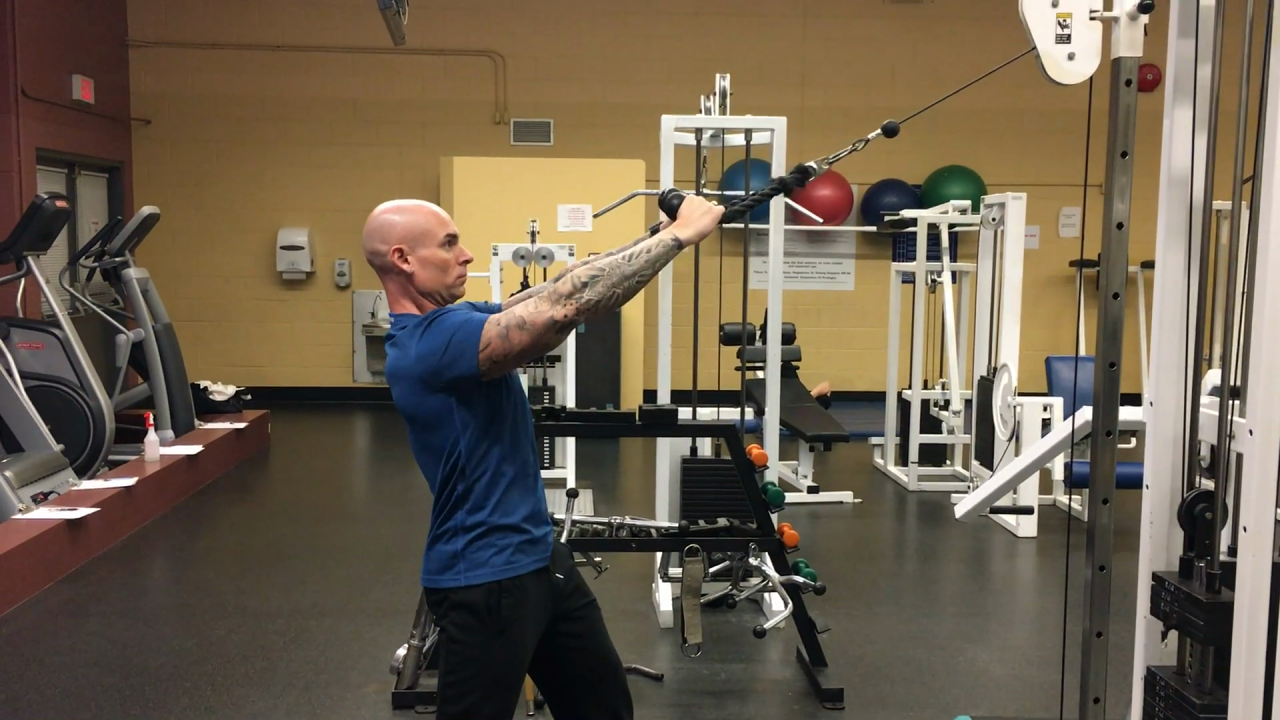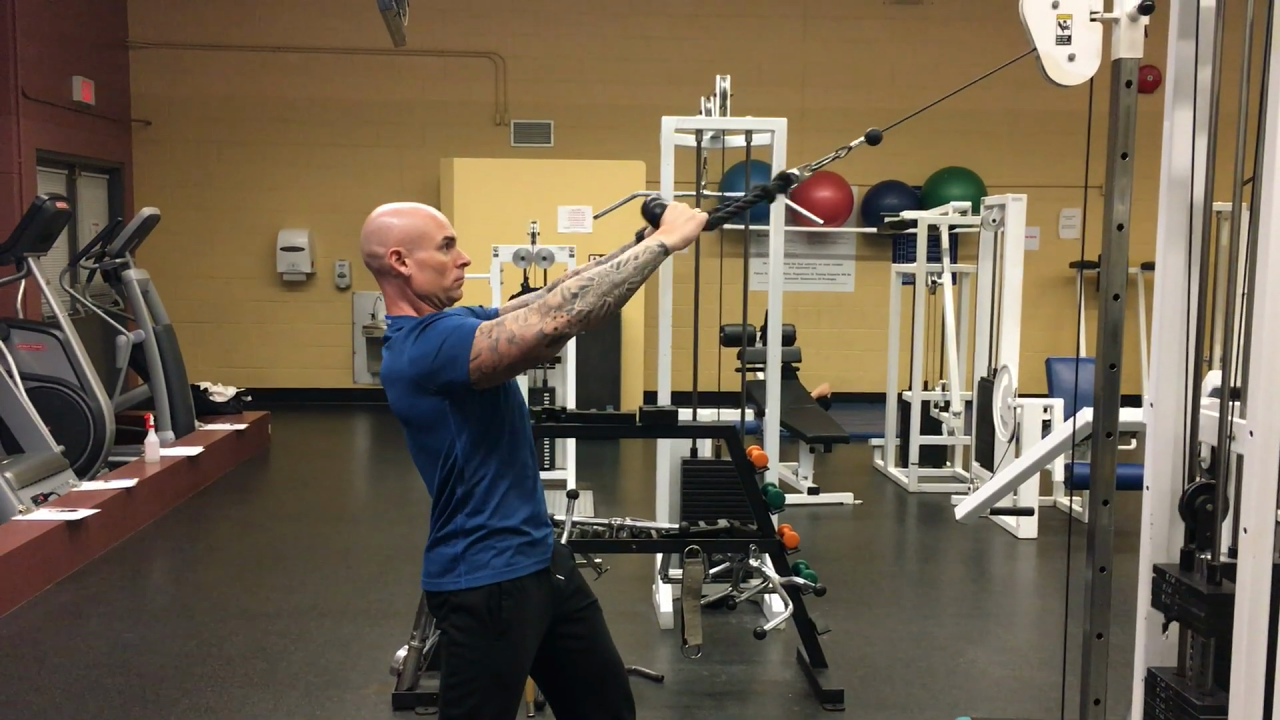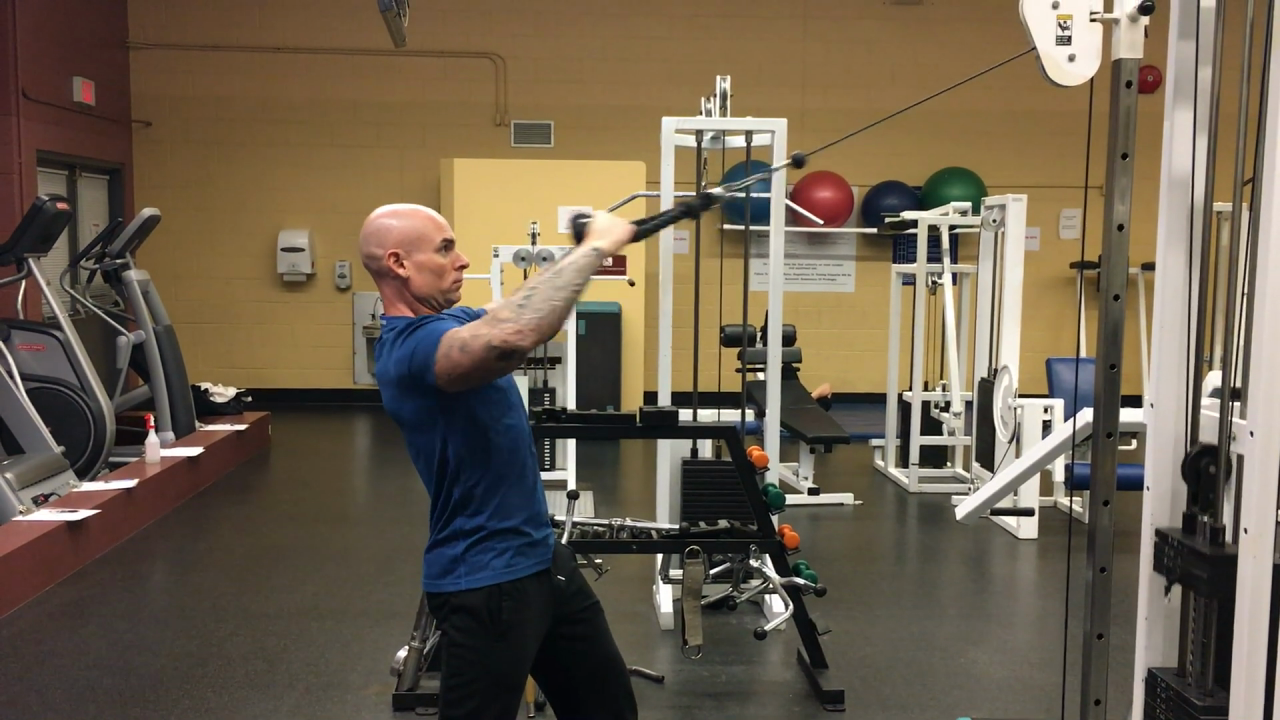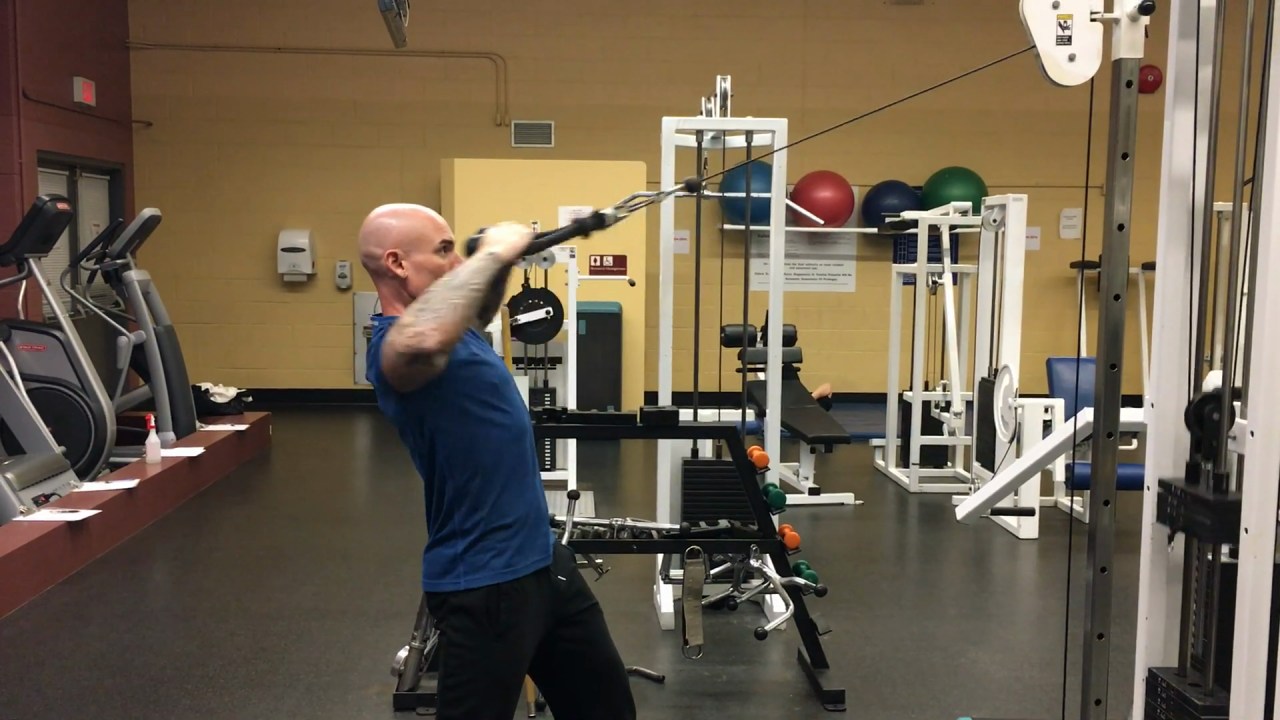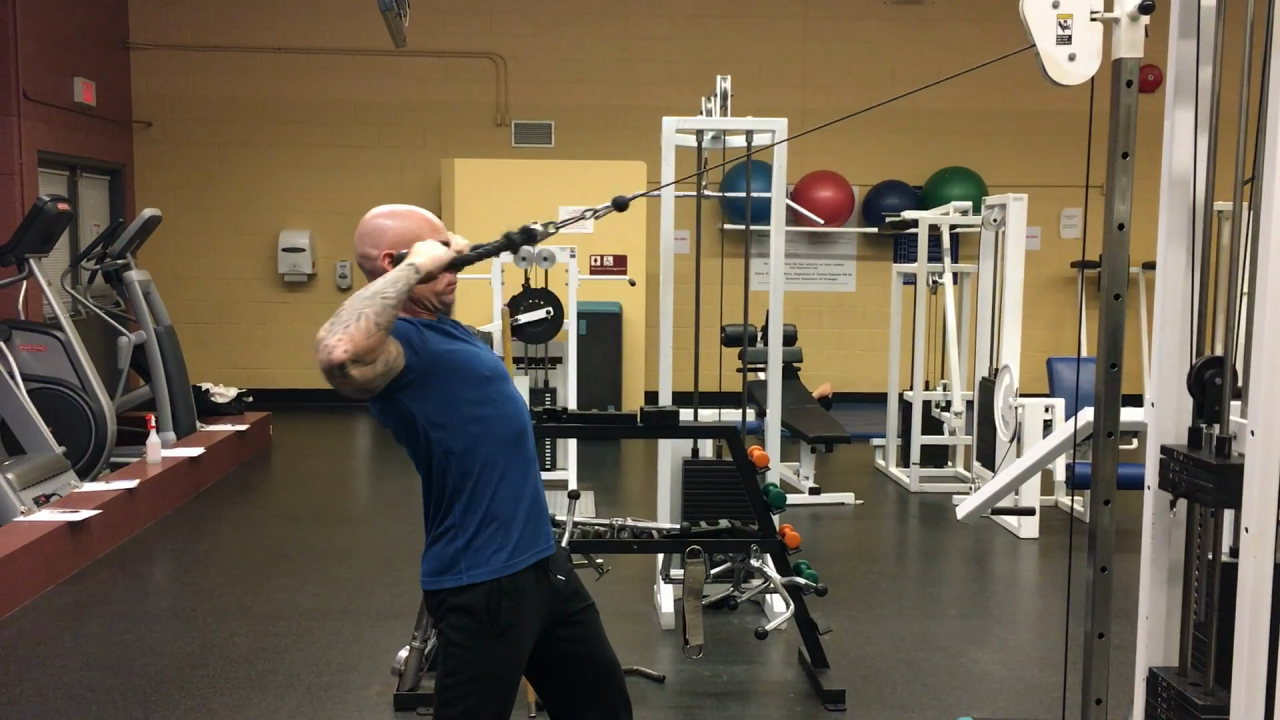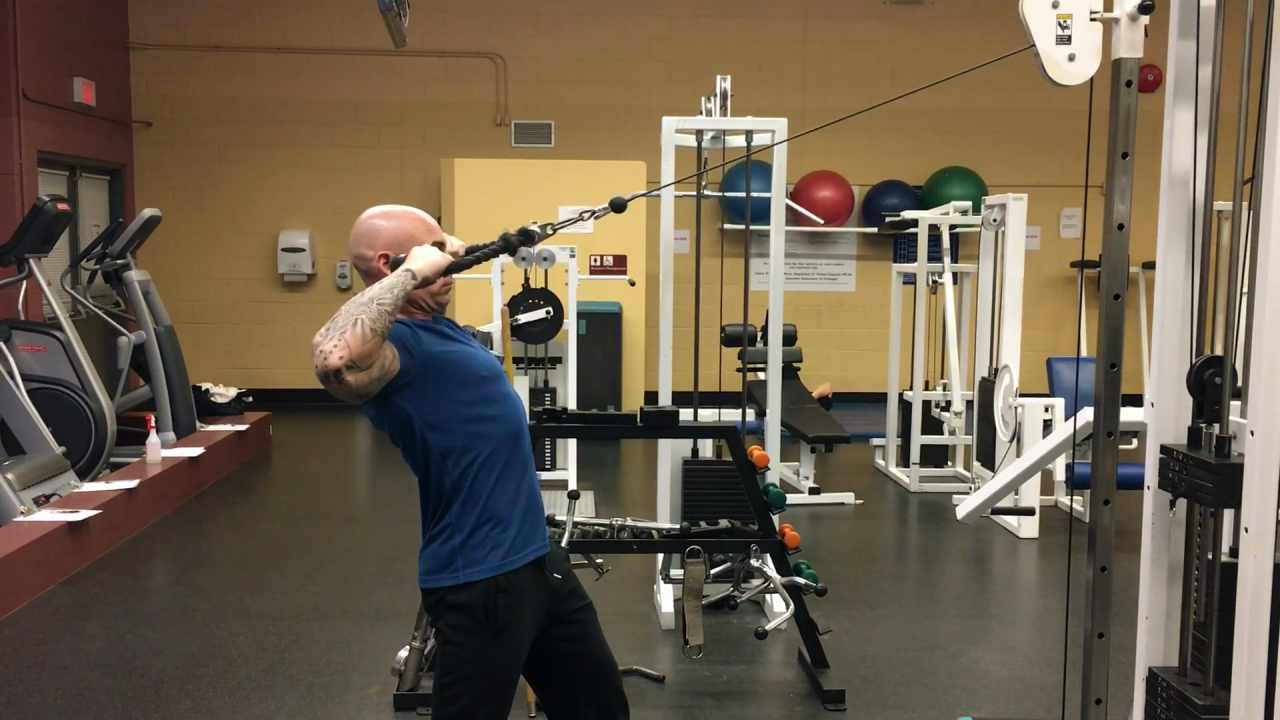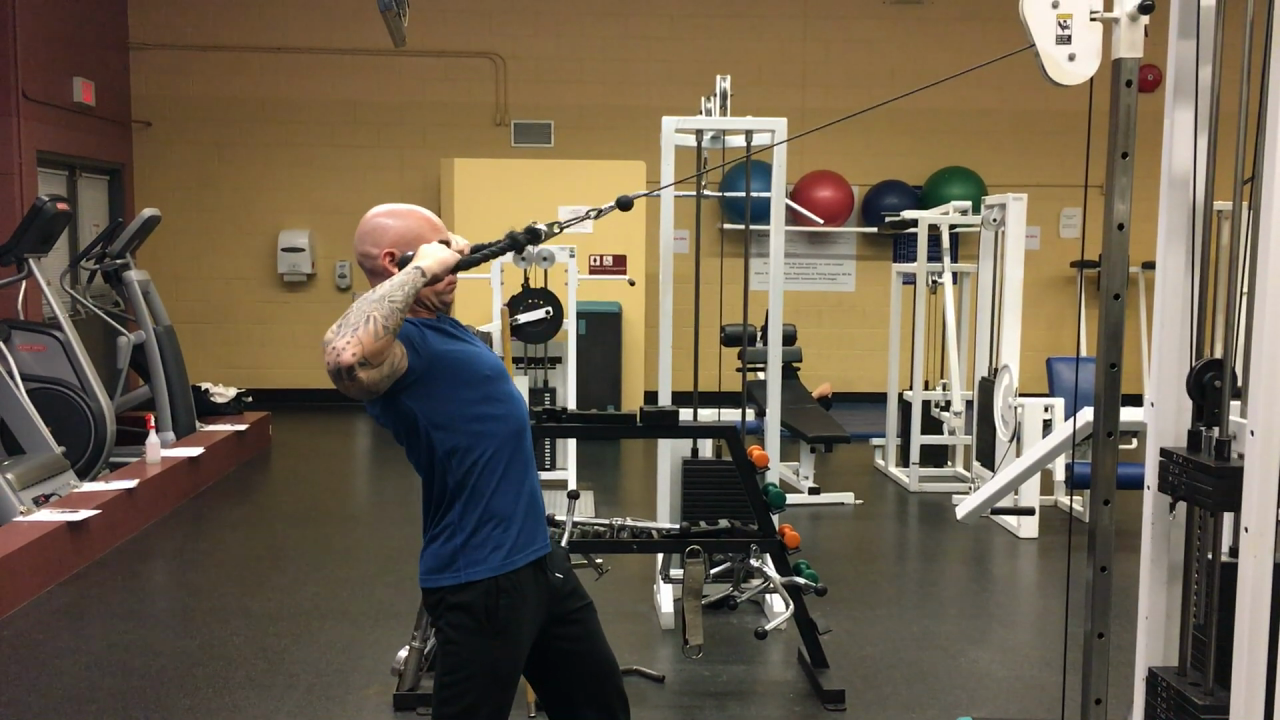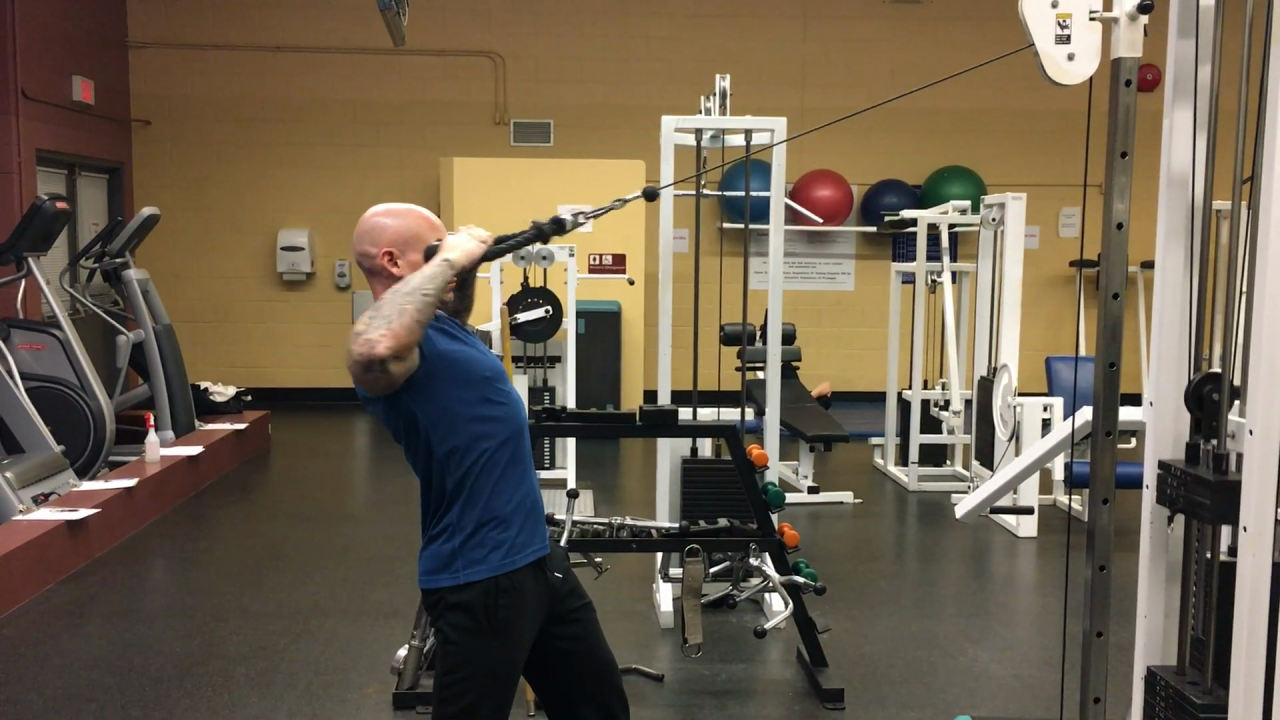
dt=0.2s
person 1, frame 1
left shoulder: (444, 324)
right shoulder: (431, 343)
left elbow: (547, 296)
right elbow: (565, 307)
left wrist: (659, 234)
right wrist: (679, 235)
left hip: (538, 555)
right hip: (486, 579)
person 1, frame 2
left shoulder: (447, 324)
right shoulder: (424, 347)
left elbow: (540, 305)
right elbow: (555, 319)
left wrist: (644, 241)
right wrist: (663, 242)
left hip: (538, 557)
right hip: (485, 581)
person 1, frame 3
left shoulder: (441, 323)
right shoulder: (412, 348)
left elbow: (511, 315)
right elbow: (514, 335)
left wrist: (591, 246)
right wrist: (596, 246)
left hip: (541, 558)
right hip: (485, 583)
person 1, frame 4
left shoulder: (439, 324)
right shoulder: (400, 344)
left elbow: (475, 311)
right elbow: (424, 340)
left wrist: (498, 257)
right wrist: (492, 252)
left hip: (540, 557)
right hip: (484, 581)
person 1, frame 5
left shoulder: (433, 324)
right shoulder: (386, 342)
right elbow: (339, 352)
left wrist: (447, 259)
right wrist: (416, 266)
left hip: (539, 557)
right hip: (483, 579)
person 1, frame 6
left shoulder: (431, 327)
right shoulder: (391, 346)
right elbow: (334, 360)
left wrist: (445, 259)
right wrist: (412, 271)
left hip: (536, 557)
right hip: (480, 578)
person 1, frame 7
left shoulder: (434, 325)
right shoulder: (395, 344)
right elbow: (345, 357)
left wrist: (449, 259)
right wrist: (421, 269)
left hip: (536, 555)
right hip: (481, 577)
person 1, frame 8
left shoulder: (432, 324)
right shoulder: (398, 341)
right elbow: (372, 349)
left wrist: (467, 262)
right wrist: (446, 260)
left hip: (535, 555)
right hip: (482, 577)
